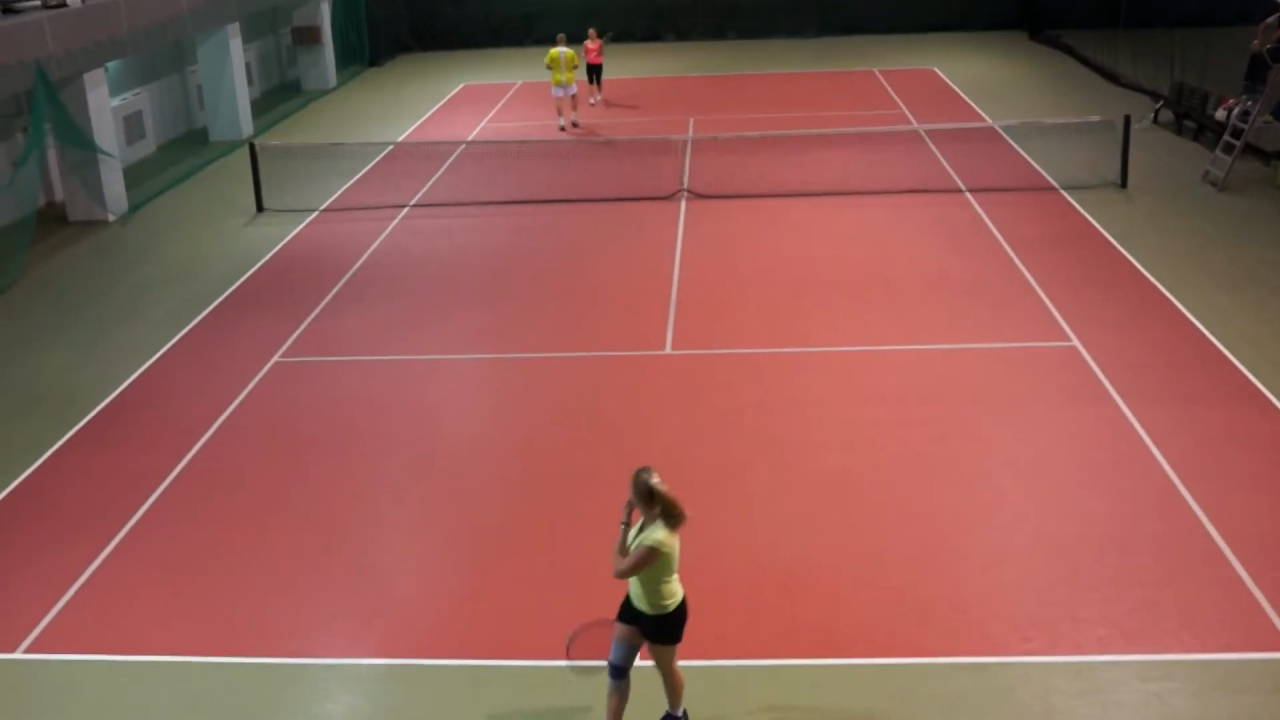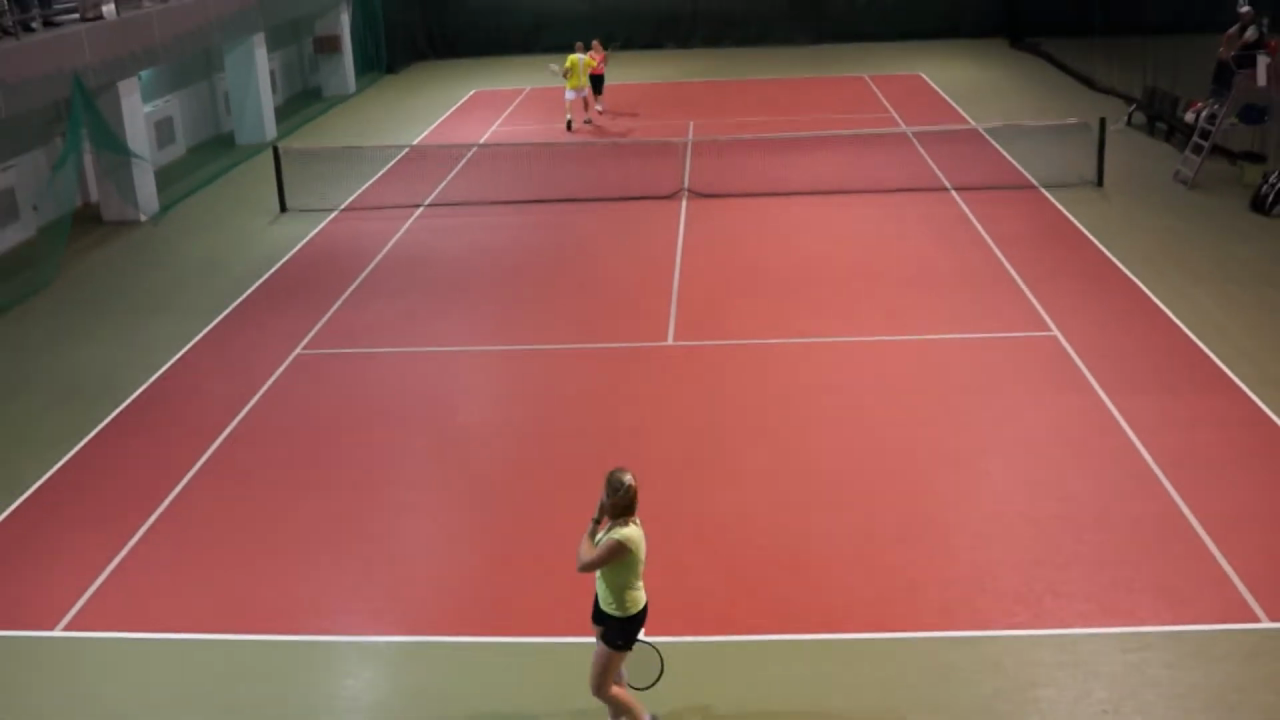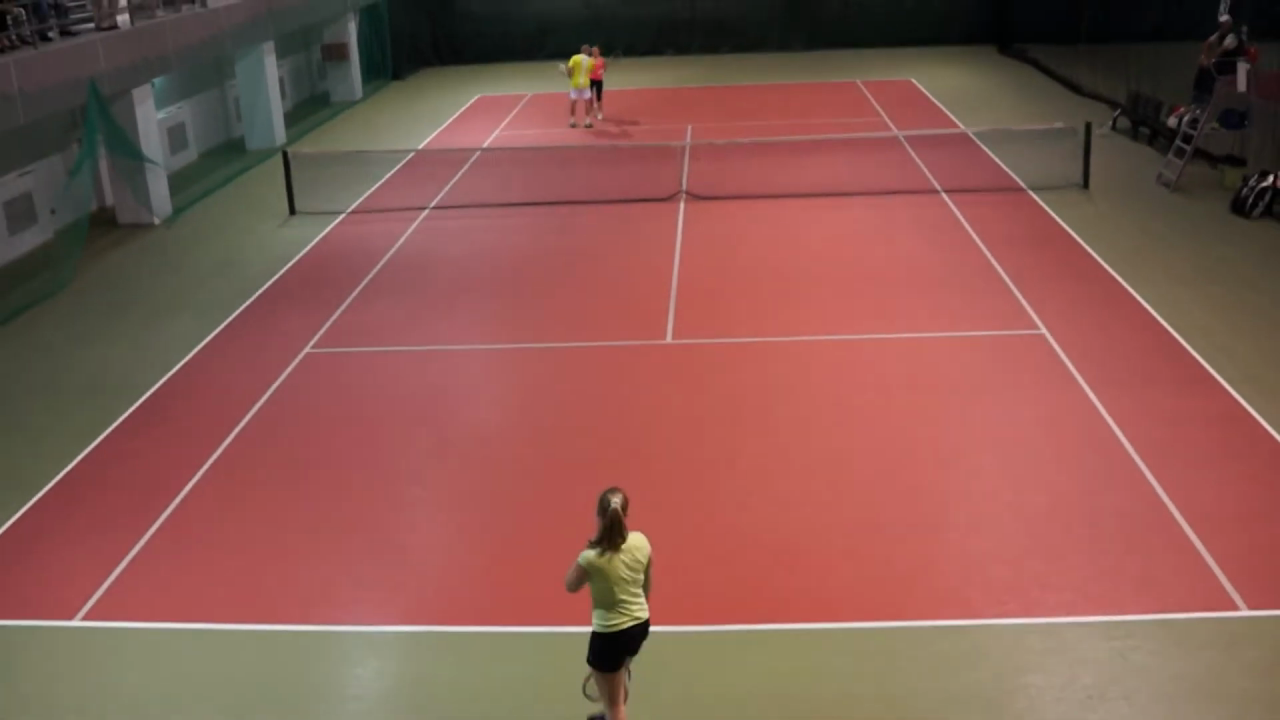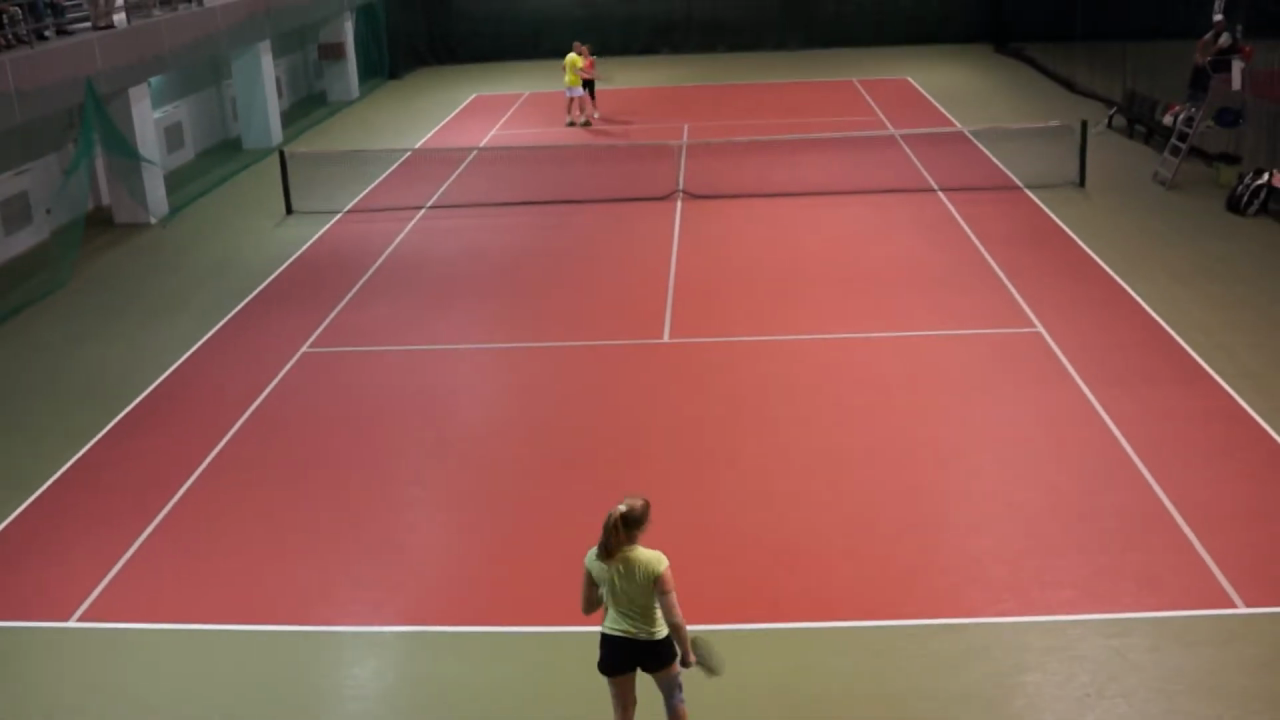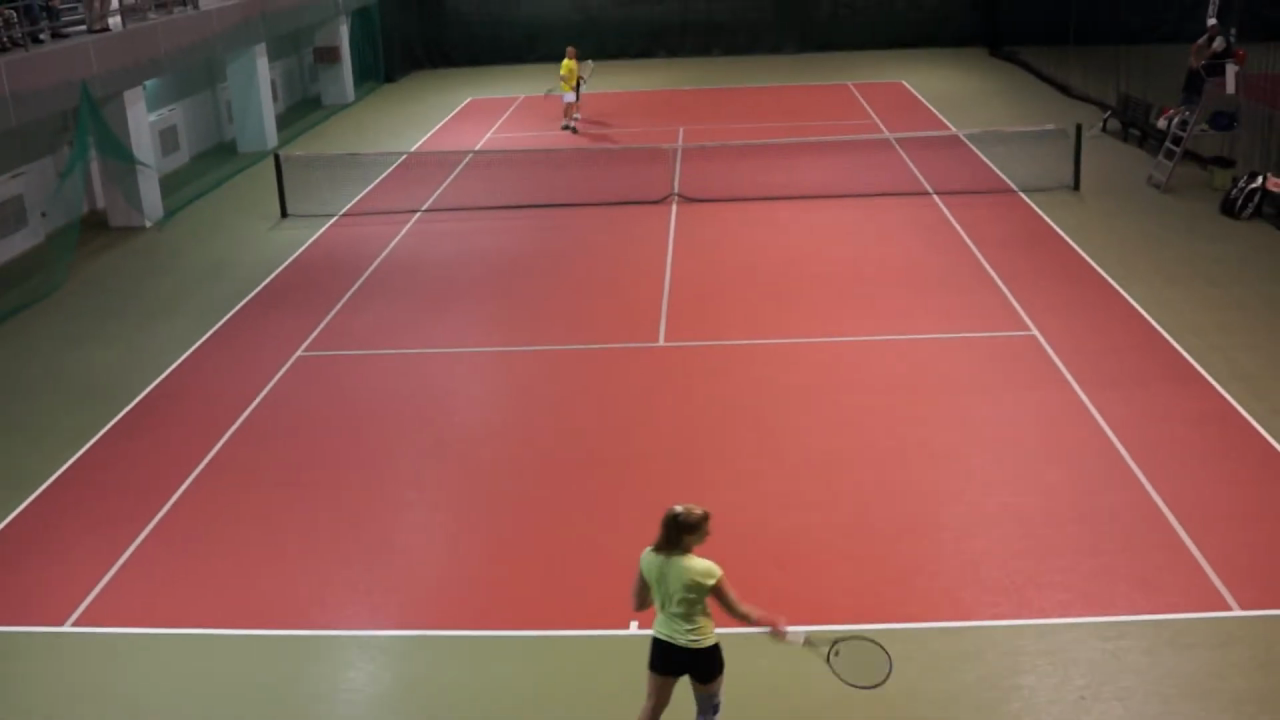
dt=0.4s
person 1, frame 1
left shoulder: (658, 537)
right shoulder: (647, 519)
left elbow: (620, 570)
left wrist: (625, 524)
left hip: (663, 612)
right hip: (636, 602)
left knee: (665, 667)
right knee: (616, 668)
person 1, frame 2
left shoulder: (624, 534)
right shoulder: (620, 522)
left elbow: (584, 563)
left wrist: (595, 521)
left hip: (625, 615)
right hip: (605, 604)
left knee: (599, 687)
right knee: (611, 671)
person 1, frame 3
left shoulder: (591, 558)
right shoulder: (641, 542)
left elbow: (571, 586)
left hip: (610, 633)
right hip: (640, 624)
right knee: (618, 676)
person 1, frame 4
left shoulder: (595, 558)
right shoulder: (655, 561)
left elbow: (588, 608)
right elbow: (673, 618)
right wrist: (686, 652)
left hip: (615, 641)
right hip: (654, 641)
right knee: (674, 696)
person 1, frame 5
left shoulder: (648, 557)
right shoulder: (705, 570)
left elbow: (639, 604)
right elbow: (737, 611)
right wrist: (771, 622)
left hip: (663, 644)
right hip: (700, 650)
